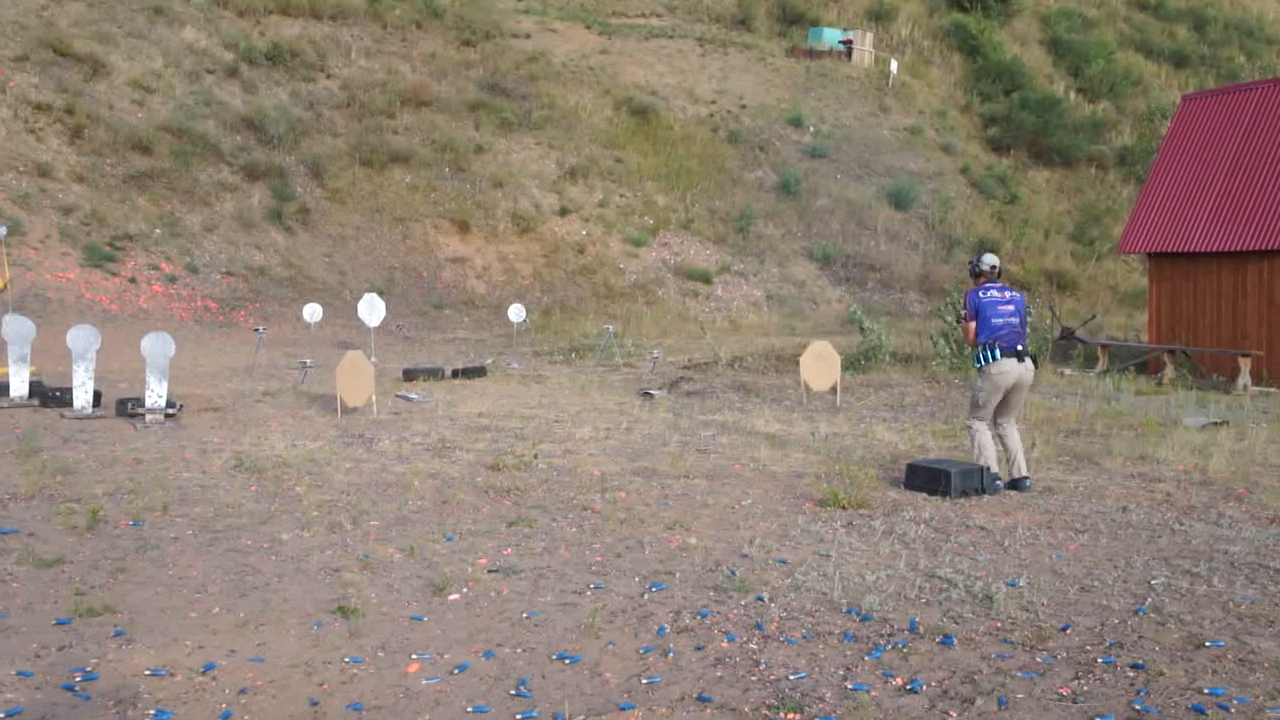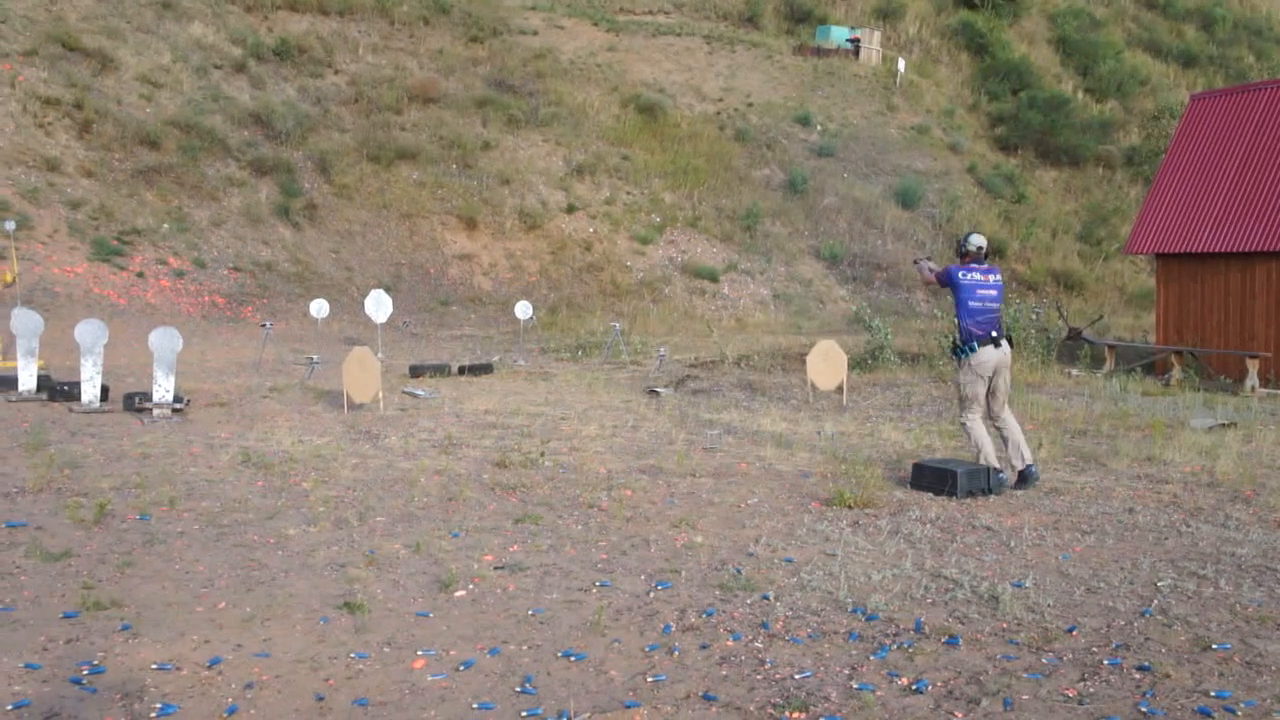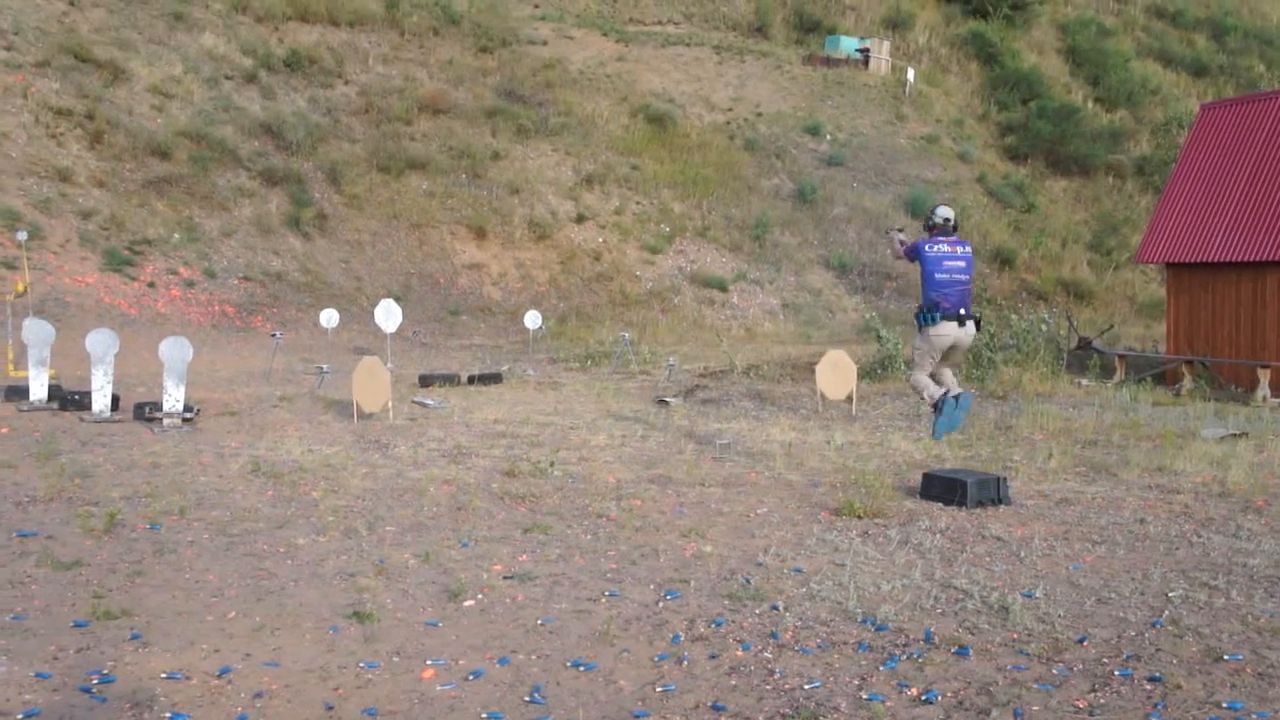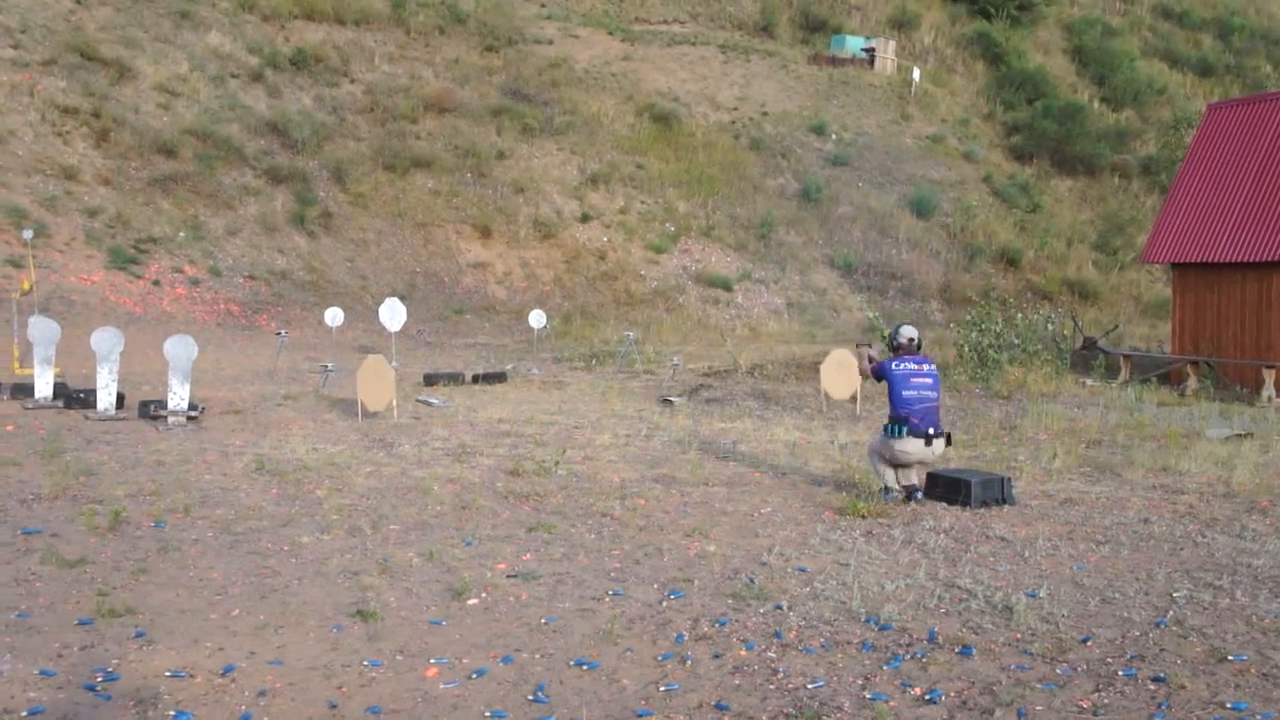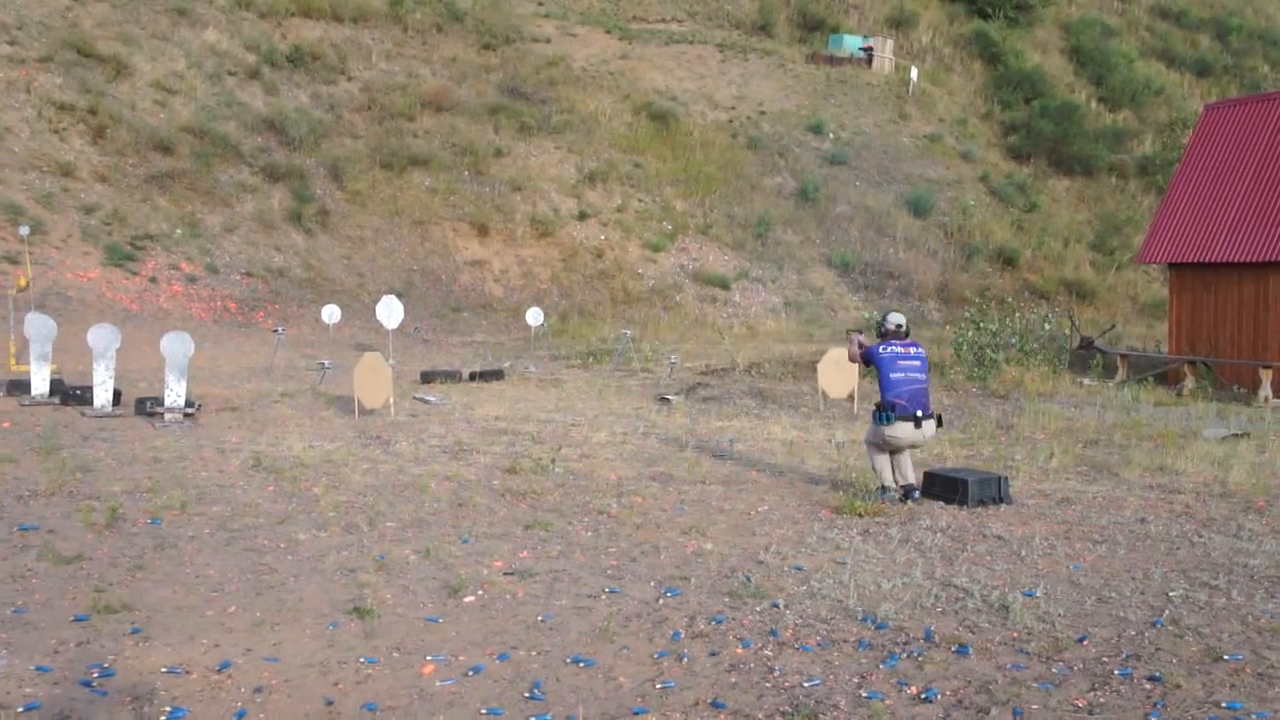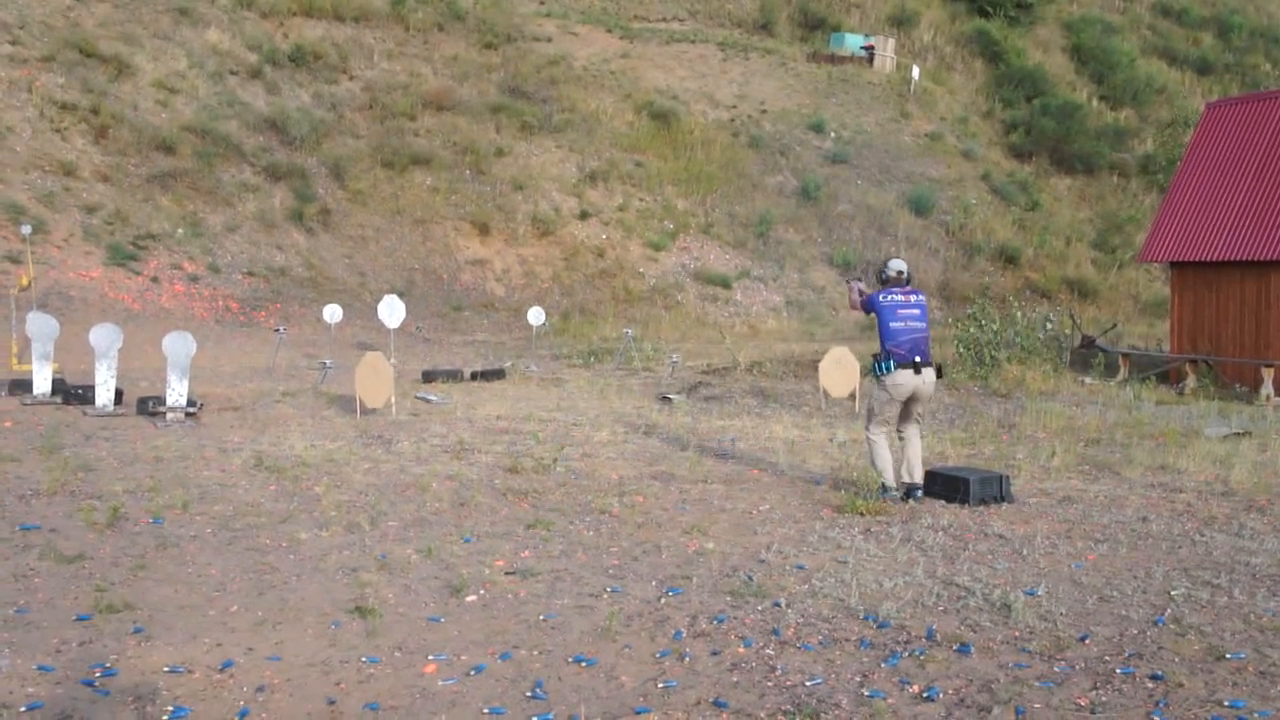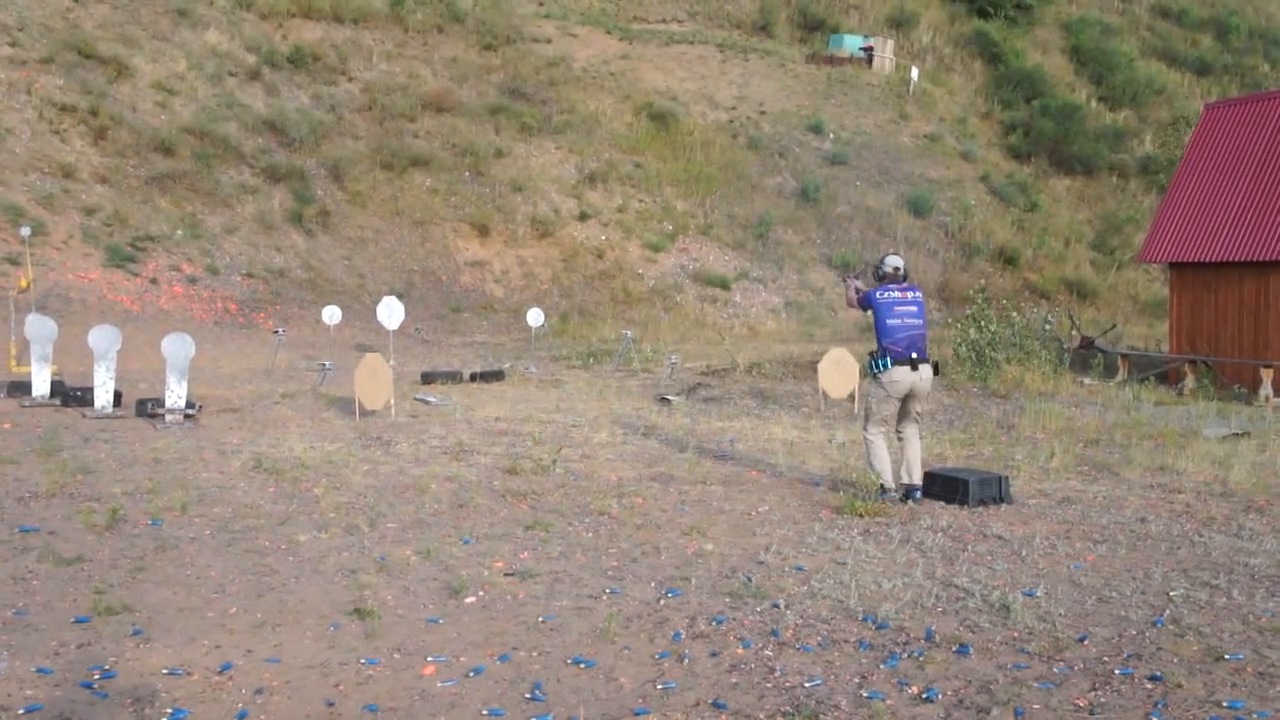
dt=0.4s
person 1, frame 1
left shoulder: (974, 295)
right shoulder: (1017, 295)
left elbow: (970, 339)
left wrist: (966, 323)
left hip: (996, 367)
right hip: (1025, 366)
left knee: (978, 423)
right knee: (1006, 423)
left ankle: (991, 476)
right ankle: (1020, 476)
person 1, frame 2
left shoulder: (956, 272)
right shoulder: (996, 274)
left elbow: (929, 279)
left wrist: (922, 266)
right wrist: (934, 266)
left hip: (975, 355)
right hip: (1001, 350)
left knee: (971, 417)
right knee: (1001, 413)
right ankle: (1025, 466)
person 1, frame 3
left shoulder: (924, 246)
right shoulder: (966, 247)
left elbow: (899, 254)
left wrist: (895, 239)
right wrist: (905, 239)
left hip: (937, 326)
right hip: (966, 327)
left knee: (918, 375)
right knee: (940, 369)
left ankle: (942, 400)
right ankle: (956, 396)
person 1, frame 4
left shoulder: (890, 366)
right shoulder: (931, 366)
left elbow: (864, 371)
left wrist: (863, 355)
right wrist: (873, 356)
left hip: (908, 445)
right hip: (935, 447)
left knee: (877, 449)
right knee: (895, 452)
left ankle: (892, 488)
right ankle: (912, 487)
person 1, frame 5
left shoulder: (879, 350)
right shoulder: (920, 351)
left elbow: (854, 357)
left wrist: (853, 342)
left hip: (898, 428)
right hip: (927, 429)
left knee: (873, 441)
right knee: (897, 442)
left ankle: (888, 488)
right ankle: (909, 486)
person 1, frame 6
left shoulder: (879, 298)
right shoulder: (920, 297)
left elbow: (855, 305)
left wrist: (854, 290)
left hip: (896, 376)
right hip: (926, 375)
left knee: (876, 430)
right knee: (910, 429)
left ankle: (889, 486)
right ankle: (914, 484)
person 1, frame 7
left shoulder: (875, 295)
right shoulder: (917, 294)
left elbow: (852, 302)
left wrist: (850, 287)
left hip: (892, 373)
right hip: (923, 371)
left knee: (875, 432)
right knee: (910, 430)
left ankle: (888, 487)
right ankle: (913, 486)
